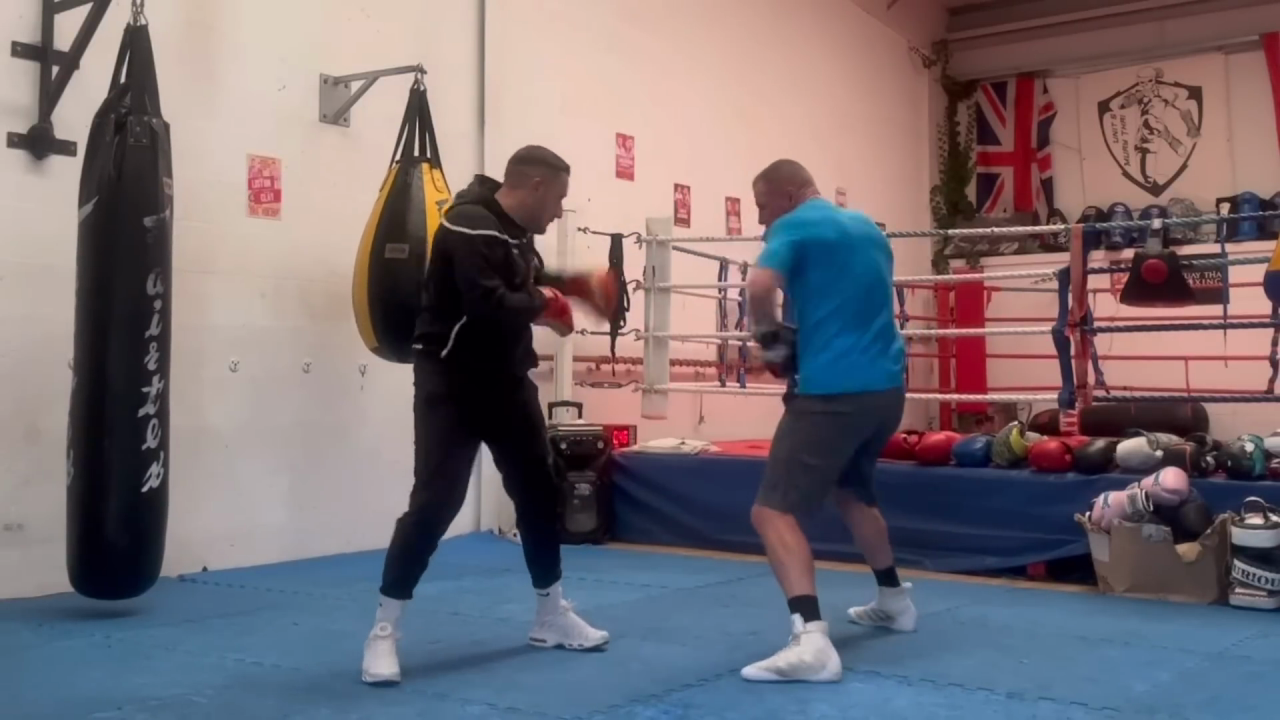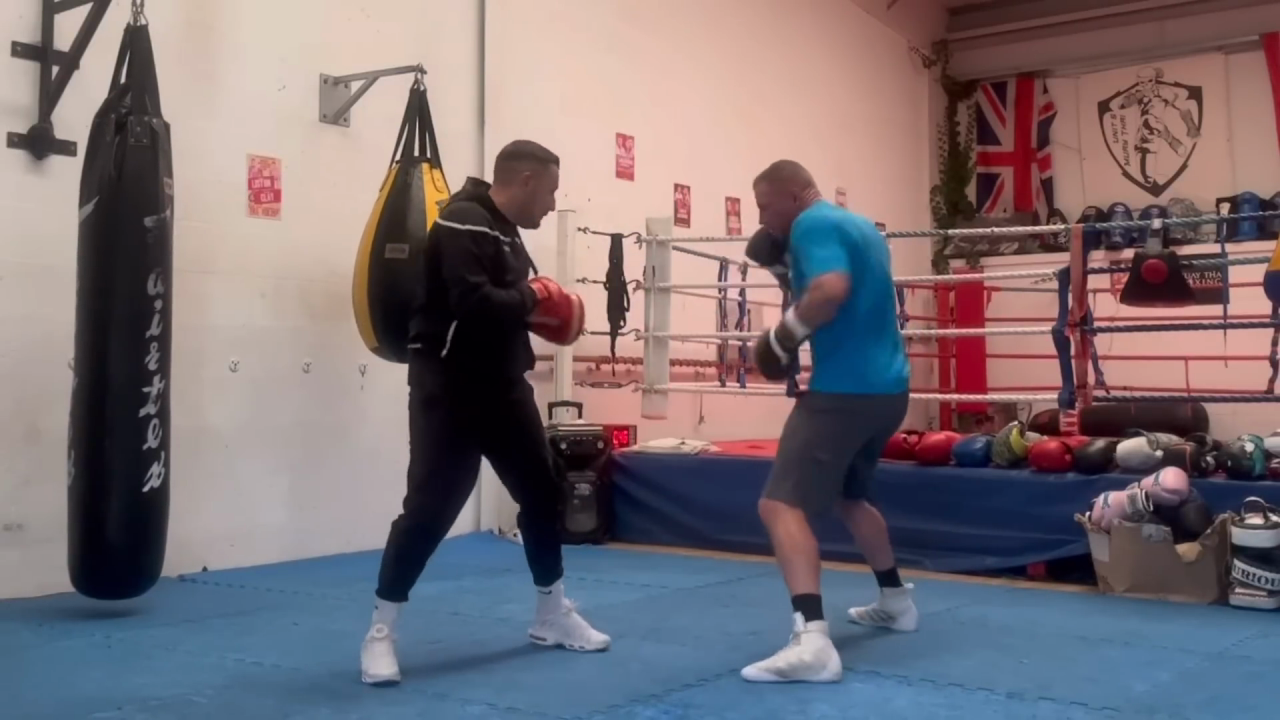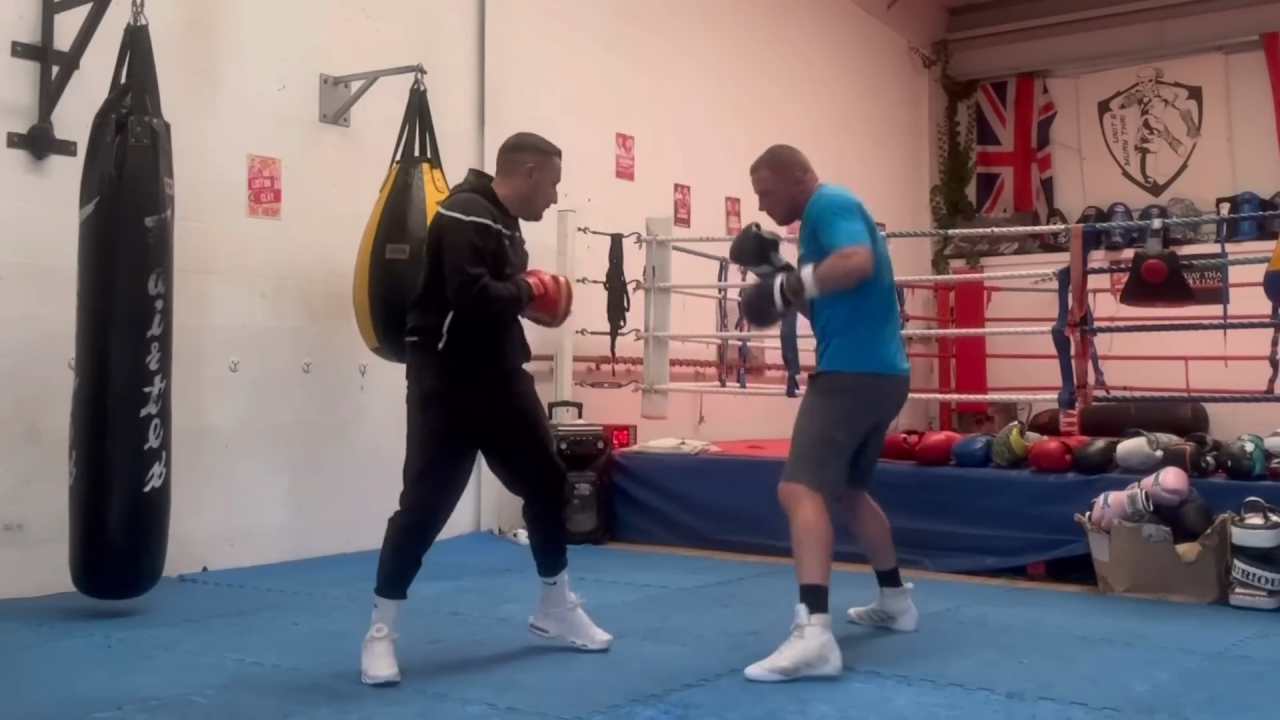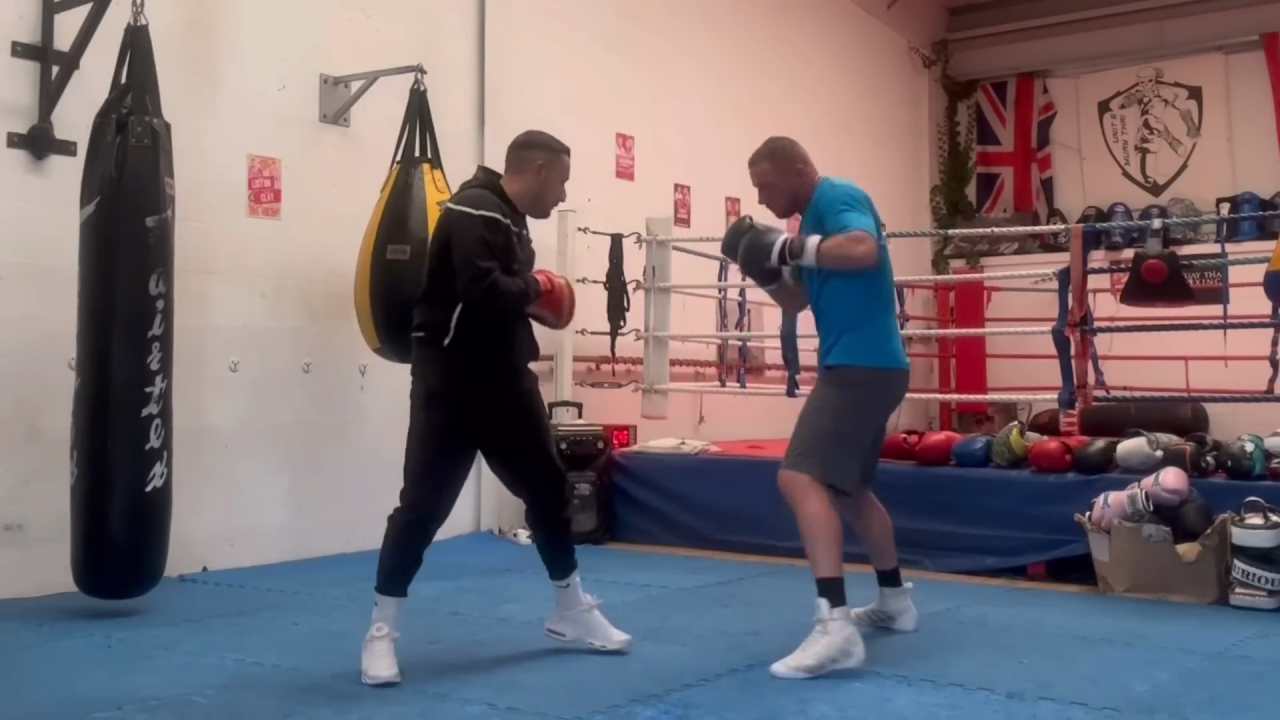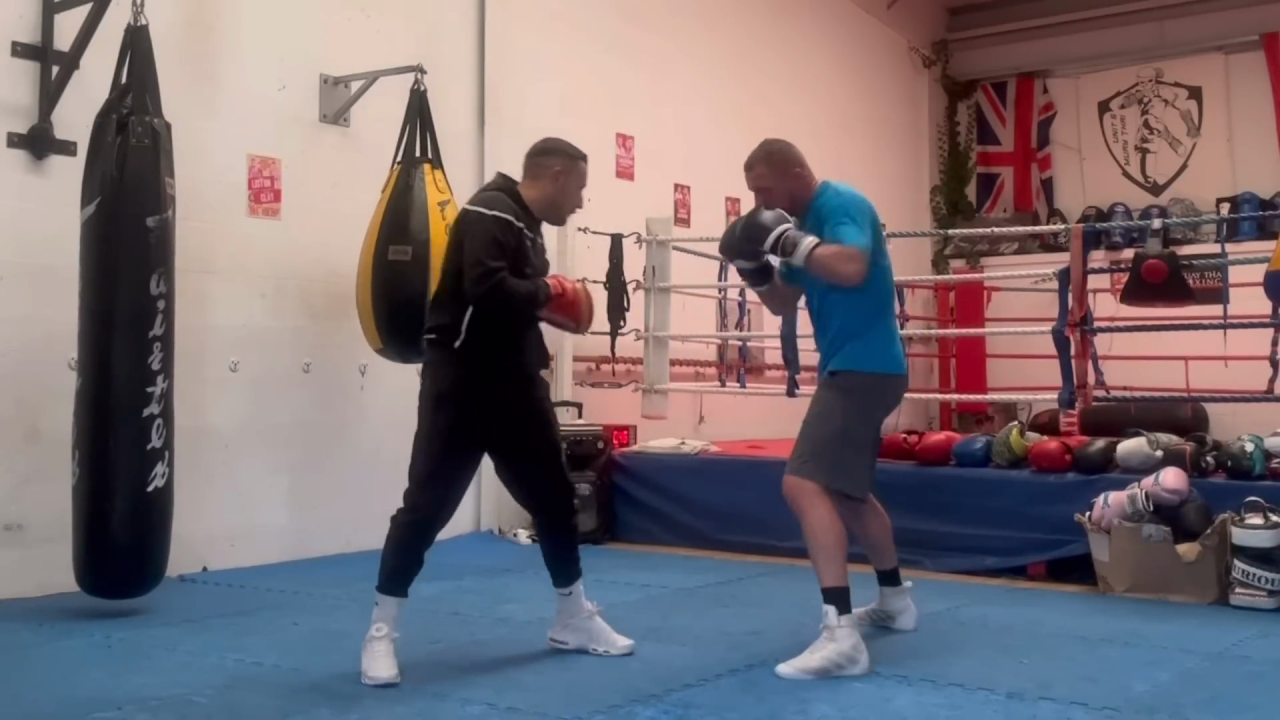
dt=0.1s
person 1, frame 1
left shoulder: (515, 229)
right shoulder: (469, 227)
left elbow: (529, 286)
right elbow: (488, 306)
left wrist: (568, 287)
right wrist: (542, 302)
left hip: (506, 380)
right hip: (451, 381)
left knee: (539, 493)
right knee: (435, 502)
left ankle: (551, 615)
right ankle: (384, 632)
person 1, frame 2
left shoulder: (505, 226)
right shoulder: (461, 225)
right elbow: (473, 303)
left wrist: (539, 298)
right wrist: (531, 298)
left hip: (502, 382)
right hip: (446, 384)
left knee: (541, 492)
right knee: (430, 507)
left ankle: (552, 614)
right ankle: (381, 633)
person 1, frame 3
left shoulder: (503, 220)
right shoulder: (464, 216)
right elbow: (470, 296)
left wrist: (532, 296)
right wrist: (527, 291)
left hip: (500, 374)
right hip: (446, 379)
left knee: (546, 483)
right knee: (425, 503)
left ankle: (556, 608)
right ankle: (380, 632)
person 1, frame 4
left shoulder: (511, 217)
right shoulder: (473, 212)
right elbow: (479, 290)
left wrist: (537, 298)
right wrist: (535, 288)
left hip: (505, 374)
right hip: (450, 376)
left knee: (546, 486)
right knee: (425, 502)
left ankle: (572, 610)
right ankle: (381, 630)
person 1, frame 5
left shoulder: (531, 225)
right shoulder: (488, 216)
right elbow: (486, 291)
left wrist: (561, 300)
right wrist: (544, 295)
left hip: (515, 381)
right hip: (459, 378)
left knee: (552, 495)
right knee: (428, 503)
left ankle: (574, 618)
right ankle: (380, 633)
person 2, frame 1
left shoulder: (792, 226)
right shoulder: (867, 228)
left elbow: (760, 291)
left wrist: (770, 341)
left hip: (829, 392)
right hip: (886, 388)
left knee: (773, 510)
right knee: (851, 492)
left ankle: (811, 641)
right ankle: (894, 600)
person 2, frame 2
left shoulder: (811, 226)
right shoulder: (862, 228)
left elbow: (830, 290)
left wrist: (784, 335)
right wrist: (792, 266)
left hip: (840, 392)
right hip: (890, 390)
left knee: (781, 506)
right knee: (848, 495)
left ankle: (811, 641)
right ankle: (896, 600)
person 2, frame 3
left shoulder: (832, 206)
right shoulder: (818, 219)
left elbow: (858, 261)
right elbow: (823, 295)
left wrist: (786, 290)
right wrist: (778, 280)
left hip: (853, 372)
right hip: (880, 372)
left knee: (799, 488)
right knee: (848, 488)
left ankle: (813, 633)
right ankle: (895, 599)
person 2, frame 4
left shoulder: (838, 196)
right shoulder: (818, 210)
left elbow: (864, 250)
right elbow: (800, 297)
left wrist: (789, 248)
right wrist: (765, 260)
left hip: (859, 366)
right hip: (877, 366)
left knee: (801, 479)
right knee: (851, 485)
left ankle: (834, 627)
right ankle: (895, 599)
person 2, frame 5
left shoulder: (841, 204)
right shoulder: (804, 217)
left elbow: (852, 268)
right elbow: (784, 303)
left wrist: (788, 239)
right wrist: (754, 266)
left hip: (863, 370)
right hip: (858, 369)
left knee: (804, 485)
right knee: (846, 489)
left ankle: (841, 634)
right ankle: (894, 600)
